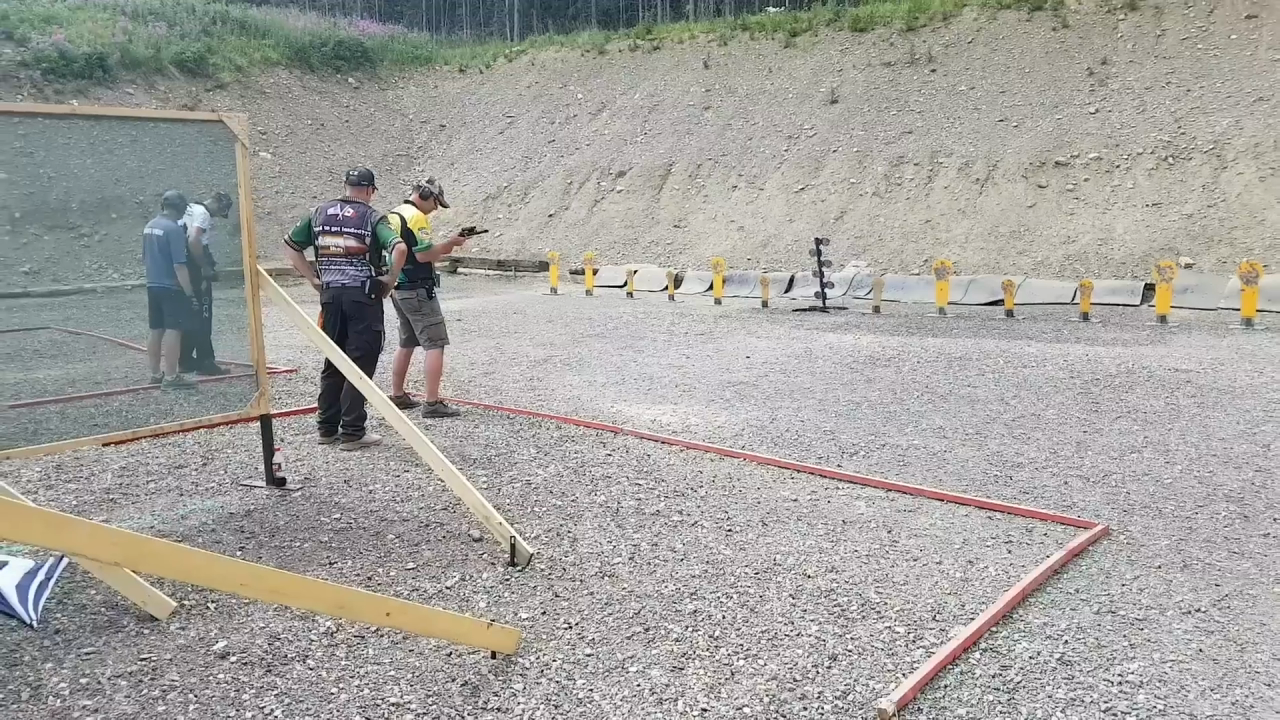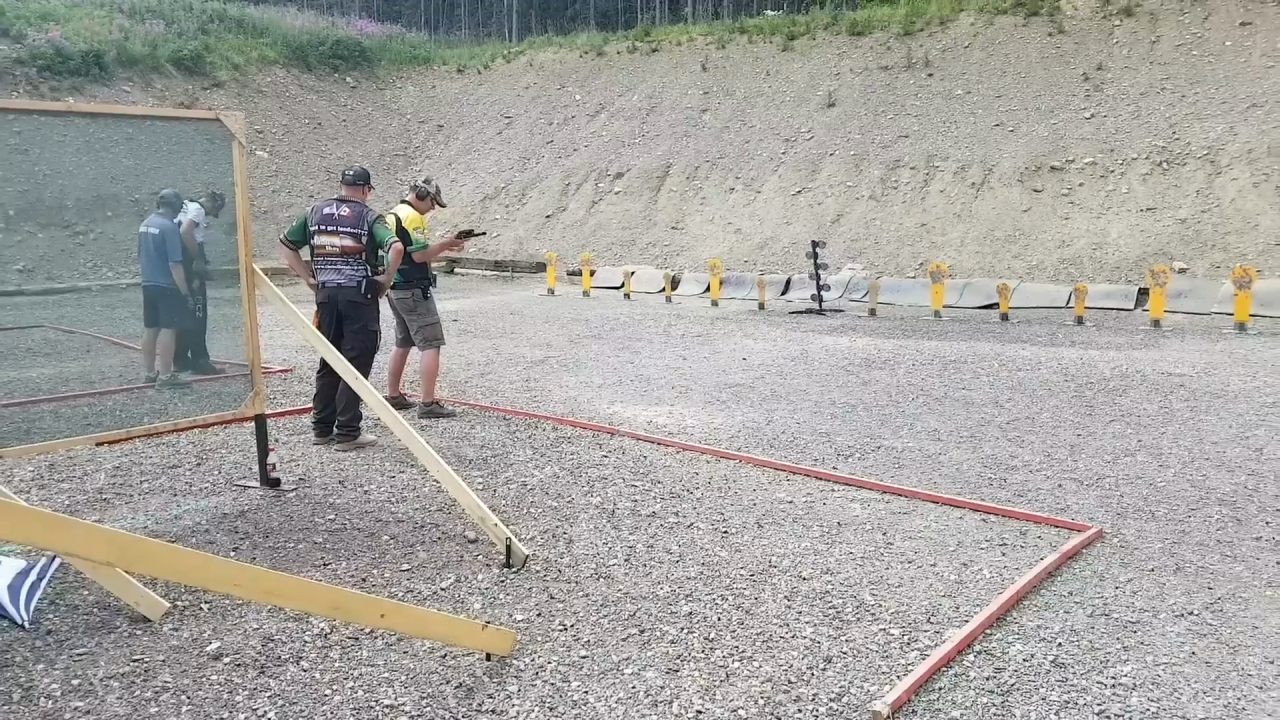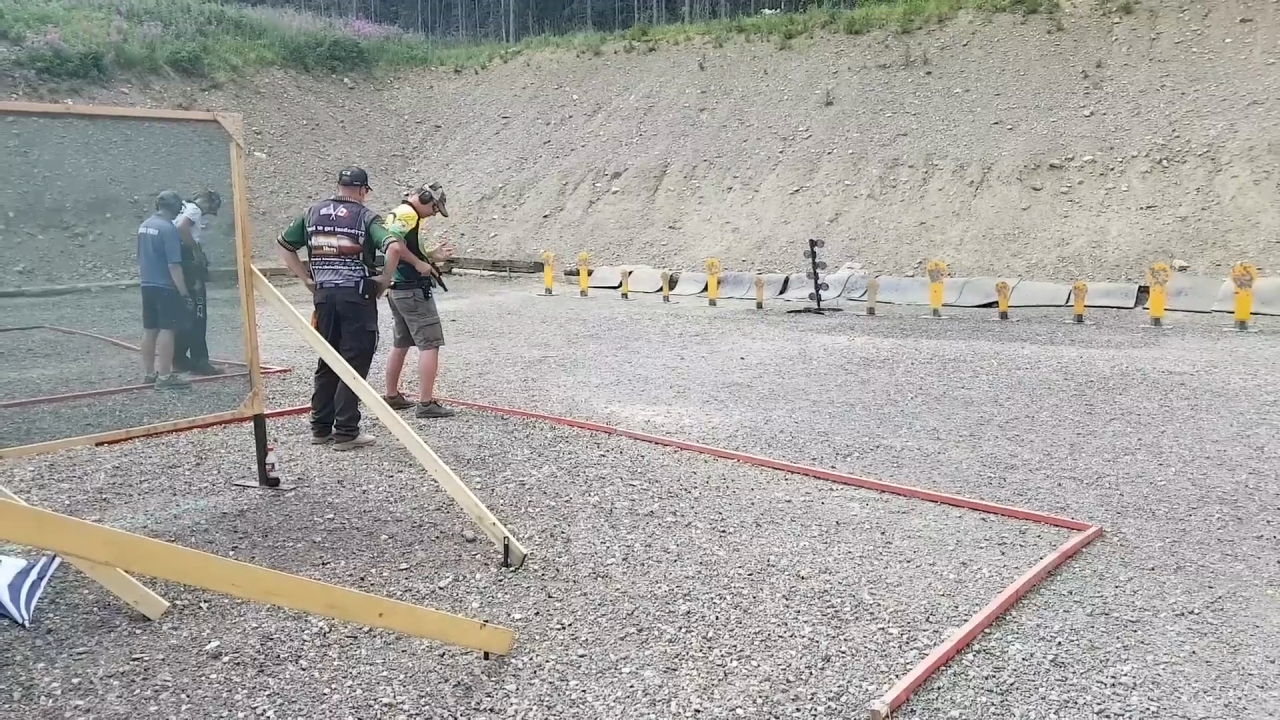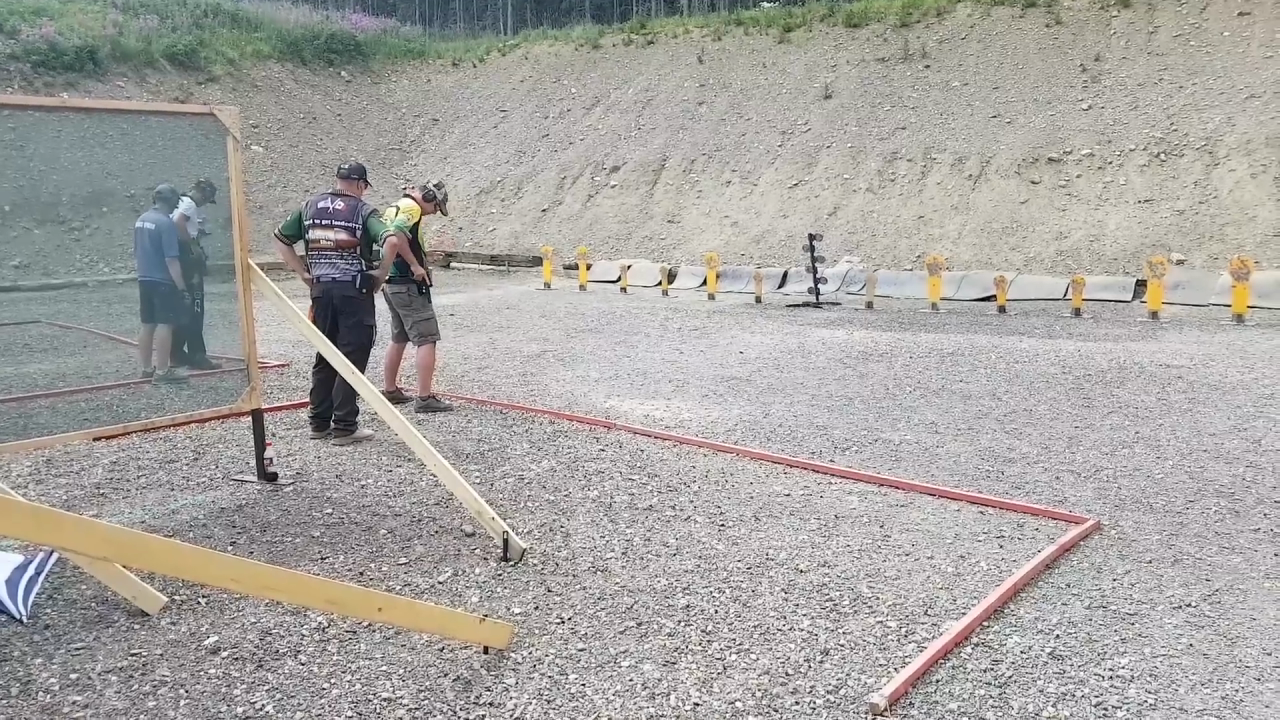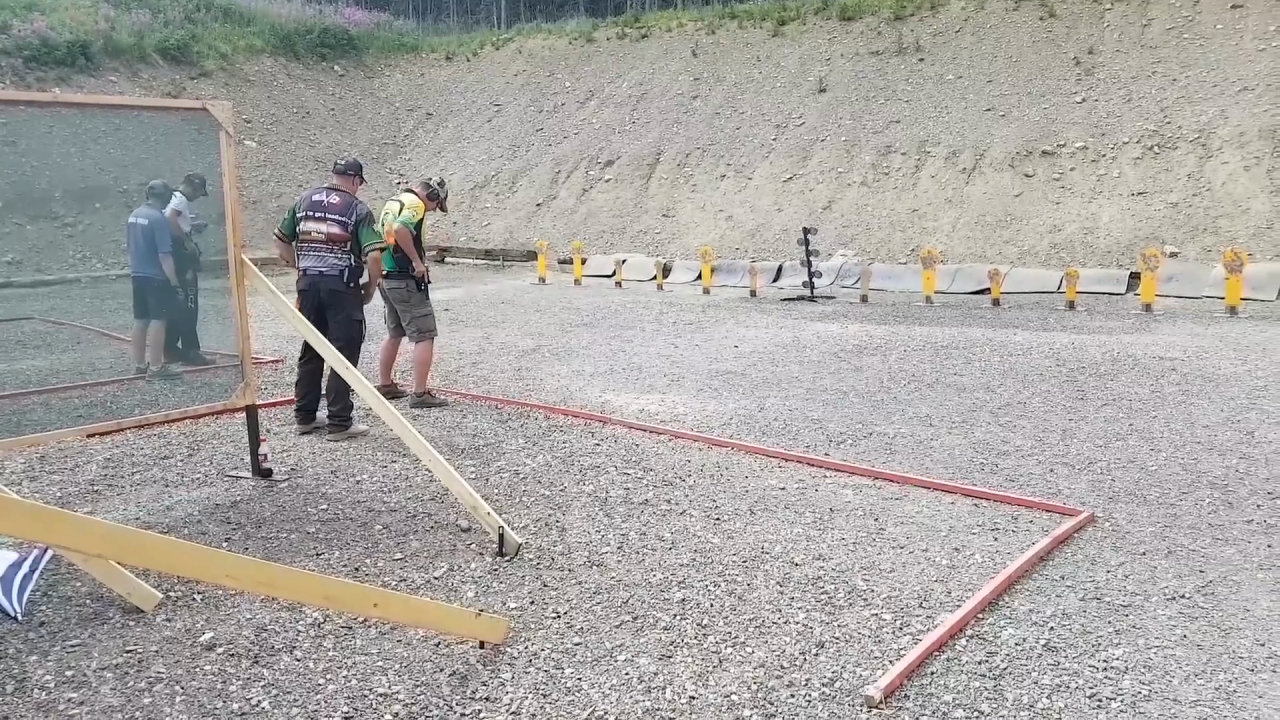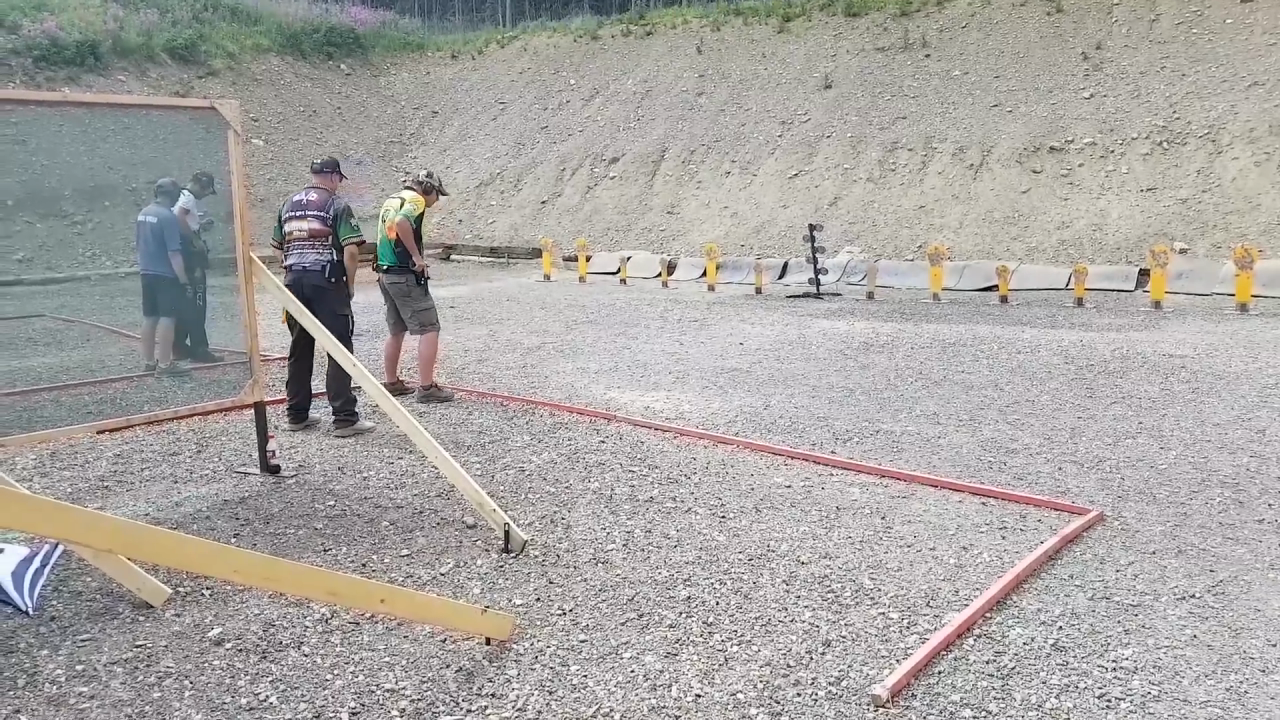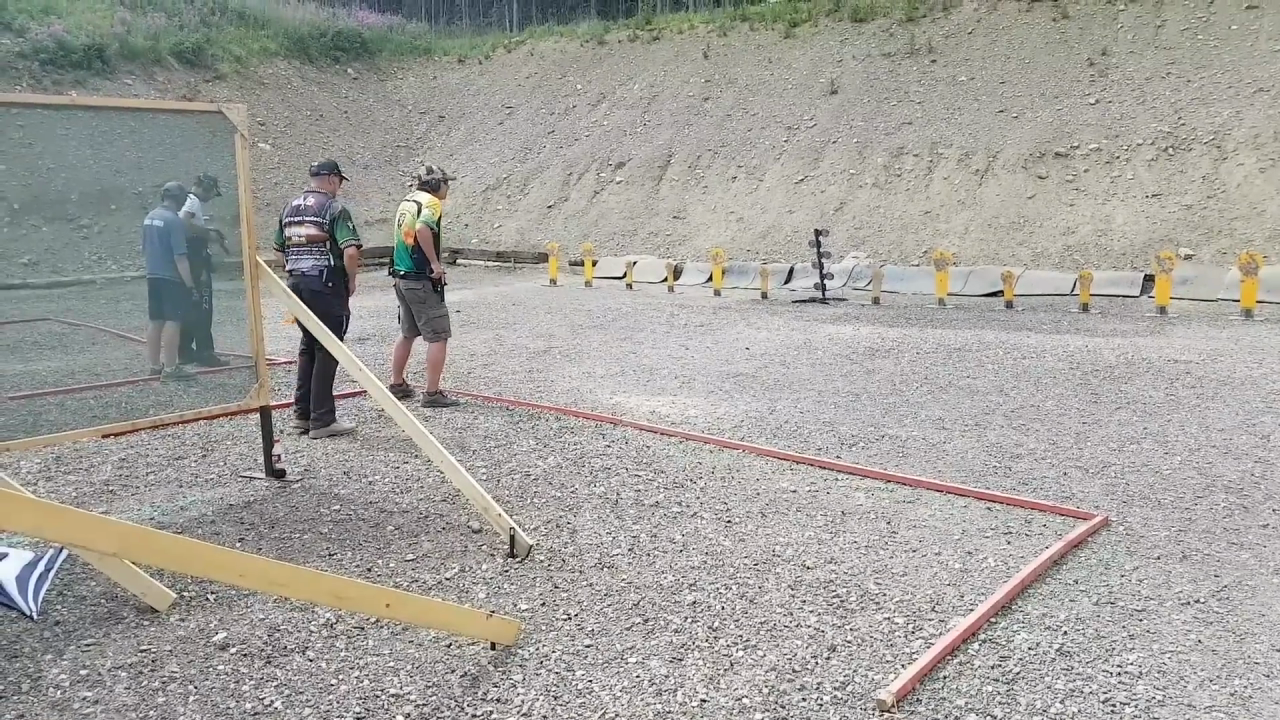
dt=0.5s
person 1, frame 1
left shoulder: (319, 213)
right shoulder: (372, 217)
left elbow: (290, 246)
left wrist: (313, 279)
right wrist: (390, 280)
left hip: (330, 295)
right hip: (363, 295)
left knee: (333, 362)
right knee: (361, 363)
left ankle: (327, 428)
right ankle: (352, 432)
person 1, frame 2
left shoulder: (314, 212)
right shoulder: (368, 216)
left elbow: (286, 245)
left wrist: (308, 278)
right wrist: (386, 279)
left hip: (326, 294)
right hip: (359, 295)
left knee: (328, 362)
right knee: (356, 363)
left ankle: (322, 428)
right ankle: (347, 432)
person 1, frame 3
left shoulder: (312, 213)
right shoulder: (365, 216)
left elbow: (283, 245)
right elbow: (394, 247)
left wrist: (307, 279)
right wrist: (386, 279)
left hip: (324, 295)
right hip: (357, 296)
left knee: (327, 361)
right knee: (354, 363)
left ankle: (321, 427)
right ankle: (345, 432)
person 1, frame 4
left shoulder: (309, 206)
right shoulder: (363, 210)
left elbow: (281, 239)
right elbow: (392, 240)
left wrist: (303, 273)
right wrist: (381, 273)
left hip: (321, 289)
right hip: (354, 290)
left knee: (325, 356)
right knee: (352, 357)
left ankle: (319, 422)
right ankle: (344, 427)
person 1, frame 5
left shoulder: (304, 201)
right shoulder: (357, 209)
left elbow: (281, 242)
right elbow: (373, 256)
right wrist: (371, 288)
left hip: (308, 283)
right hip: (342, 285)
left knee: (310, 350)
right knee: (344, 352)
left ankle: (305, 416)
right ankle: (339, 422)
person 1, frame 6
left shoulder: (288, 204)
right shoulder: (337, 205)
left elbow: (279, 249)
right elbow: (350, 250)
right wrist: (350, 284)
left hip: (293, 280)
right hip: (326, 281)
left knee: (300, 348)
right knee: (339, 349)
left ankle: (297, 414)
right ankle: (344, 418)
person 1, frame 7
left shoulder: (290, 207)
right shoulder: (334, 209)
left elbow: (280, 250)
right elbow: (351, 252)
right wrist: (351, 280)
left hip: (296, 283)
right hip: (325, 285)
left knee: (309, 347)
right knee: (327, 351)
left ankle: (303, 412)
right ankle: (321, 420)
person 2, frame 1
left shoulder: (394, 214)
right shoulder: (417, 217)
right elbow: (423, 255)
left wrist: (442, 250)
right wrist: (450, 243)
left hip: (399, 289)
right hip: (418, 290)
left knee: (406, 344)
right knee: (435, 345)
left ankle: (398, 396)
right ankle: (432, 403)
person 2, frame 2
left shoulder: (393, 214)
right shoulder: (412, 217)
right elbow: (419, 255)
left wrist: (445, 247)
right wrist: (447, 243)
left hip: (396, 289)
right hip: (414, 290)
left knee: (402, 344)
right knee: (430, 345)
left ankle: (393, 396)
right ankle: (428, 404)
person 2, frame 3
left shoulder: (396, 213)
right shoulder: (408, 214)
left wrist: (431, 256)
right wrist: (419, 263)
left hip: (397, 289)
right hip: (414, 290)
left knee: (401, 344)
right knee: (429, 345)
left ankle: (392, 396)
right ankle: (426, 404)
person 2, frame 4
left shoulder: (395, 207)
right shoulder: (411, 208)
right elbow: (397, 236)
left wrist: (419, 256)
right wrist: (415, 265)
left hip: (392, 284)
right hip: (408, 285)
left knee: (399, 339)
right knee: (426, 340)
left ankle: (390, 390)
right ankle: (424, 398)
person 2, frame 5
left shoulder: (393, 202)
right shoulder: (415, 204)
right elbow: (401, 229)
right wrist: (416, 261)
left hip: (387, 278)
right hip: (406, 280)
left knee: (395, 333)
right knee: (424, 336)
left ankle: (385, 384)
right ankle: (420, 394)
person 2, frame 6
left shoulder: (392, 199)
right shoulder: (415, 199)
right elbow: (402, 222)
right wrist: (416, 256)
left hip: (386, 274)
right hip: (406, 275)
left knee: (396, 331)
right knee: (428, 329)
left ankle: (392, 383)
right ankle: (427, 387)
person 2, frame 7
left shoulder: (406, 201)
right shoulder: (431, 202)
right elbow: (422, 229)
right wrist: (435, 263)
left hip: (401, 278)
right hip: (422, 280)
left knee: (408, 334)
right knee: (438, 337)
left ankle: (397, 384)
right ankle: (432, 393)
person 3, frame 1
left shoulder: (149, 226)
right shoulder: (173, 229)
right elbow: (179, 265)
right wrist: (190, 293)
left hip: (153, 286)
right hip: (171, 288)
left knee: (155, 331)
right knee: (172, 331)
left ankle: (156, 374)
right ankle: (171, 377)
person 3, frame 2
left shoulder: (145, 224)
right shoulder: (169, 227)
right elbow: (174, 264)
right wrist: (185, 291)
left hip: (148, 285)
right hip: (166, 287)
left knee: (150, 329)
right knee: (168, 330)
left ankle: (150, 373)
right ankle: (165, 376)
person 3, frame 3
left shoulder: (144, 226)
right shoulder: (168, 229)
right elbow: (173, 265)
right wrist: (184, 293)
left hip: (147, 286)
right hip: (165, 288)
left knee: (150, 331)
right knee: (166, 331)
left ankle: (149, 373)
right ankle: (164, 377)
person 3, frame 4
left shoulder: (141, 220)
right shoulder: (165, 223)
left elbow: (137, 252)
right elbow: (171, 259)
right wrist: (182, 287)
left hip: (144, 280)
right hip: (163, 282)
left knee: (147, 325)
right knee: (164, 325)
left ankle: (147, 368)
right ankle: (162, 372)
person 3, frame 5
left shoulder: (134, 215)
right shoulder: (158, 219)
left elbow: (130, 247)
right elbow: (164, 255)
right wrist: (174, 282)
left hip: (137, 276)
right hip: (156, 278)
left knee: (140, 321)
right knee: (157, 321)
left ankle: (140, 365)
right ankle: (155, 368)
person 3, frame 6
left shoulder: (143, 214)
right shoulder: (167, 217)
left elbow: (139, 245)
right elbow: (173, 252)
right wrist: (184, 280)
left hip: (146, 273)
right hip: (165, 276)
left knee: (149, 318)
right knee: (167, 318)
left ankle: (149, 362)
right ankle: (164, 365)
person 3, frame 7
left shoulder: (149, 217)
right shoulder: (174, 221)
left elbow: (144, 249)
right elbow: (180, 256)
right wrist: (190, 283)
left hip: (153, 277)
right hip: (171, 279)
left knee: (155, 322)
right knee: (172, 322)
left ankle: (155, 366)
right ankle: (170, 369)
person 4, frame 1
left shoulder: (190, 208)
right shoulder: (203, 214)
left elbow: (187, 238)
right elbow: (194, 241)
right wrist: (205, 266)
left hip: (185, 268)
right hip: (195, 269)
right knee: (202, 316)
left ankle: (186, 360)
right ankle: (205, 362)
person 4, frame 2
left shoulder: (186, 207)
right shoulder: (197, 210)
right elbow: (185, 232)
right wrist: (198, 259)
right hip: (191, 267)
right knee: (196, 314)
left ankle: (180, 359)
right ankle: (200, 361)
person 4, frame 3
left shoulder: (183, 208)
right shoulder: (194, 210)
right elbow: (181, 227)
right wrist: (196, 250)
right hip: (190, 266)
right knee: (196, 314)
left ankle: (179, 359)
right ankle: (199, 361)
person 4, frame 4
left shoulder: (180, 202)
right shoulder: (189, 204)
left elbow: (177, 226)
right elbow: (178, 223)
right wrist: (194, 245)
left hip: (177, 261)
right hip: (187, 260)
right knee: (194, 309)
left ankle: (177, 353)
right ankle: (197, 356)
person 4, frame 5
left shoulder: (173, 198)
right shoulder: (180, 199)
right elbow: (170, 219)
left wrist: (191, 226)
right wrist: (188, 241)
left hip: (174, 257)
right hip: (181, 256)
left knee: (175, 304)
right knee: (188, 305)
left ankle: (171, 349)
right ankle: (191, 352)
person 4, frame 6
left shoulder: (182, 197)
right shoulder: (188, 198)
right elbow: (178, 219)
left wrist: (199, 225)
right wrist: (196, 240)
left hip: (182, 255)
right hip: (190, 255)
left knee: (183, 302)
right knee: (196, 303)
left ankle: (180, 346)
right ankle: (199, 349)
person 4, frame 7
left shoulder: (188, 201)
right shoulder: (193, 202)
right elbow: (186, 225)
left wrist: (208, 233)
right wrist: (208, 233)
left hip: (188, 261)
right hip: (196, 261)
left knee: (189, 307)
right knee: (202, 307)
left ankle: (185, 351)
right ankle: (205, 353)
